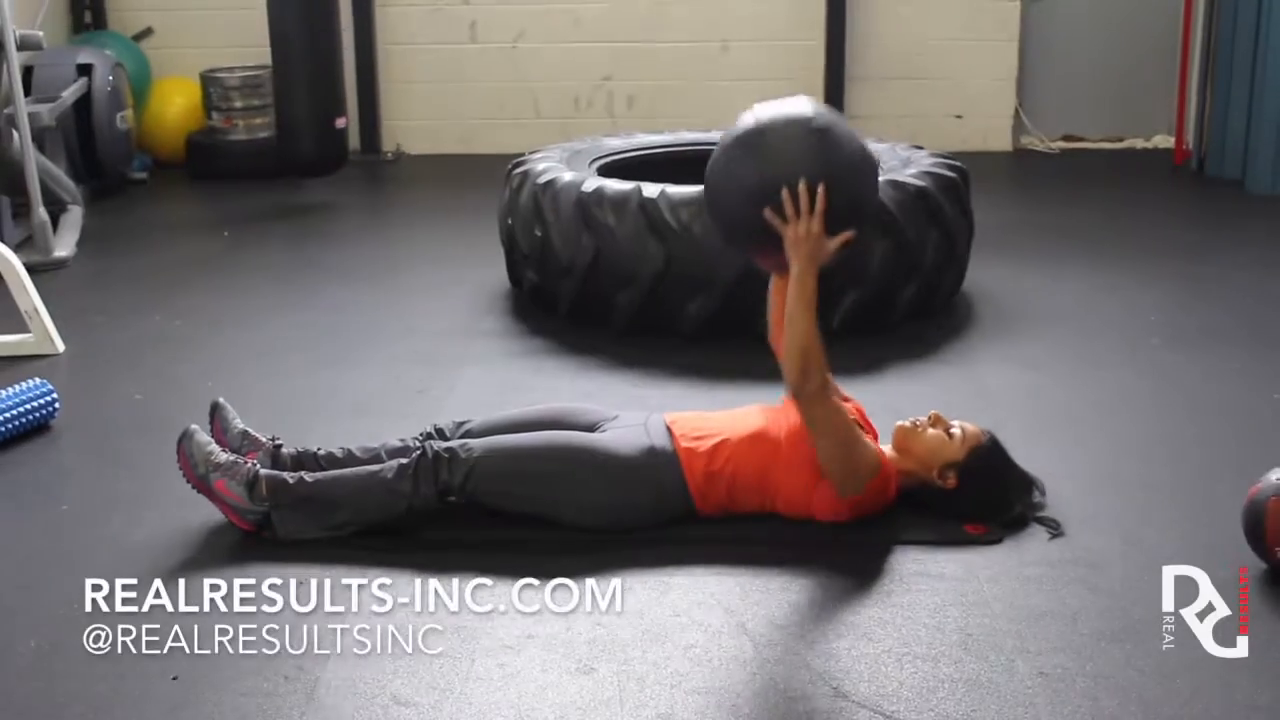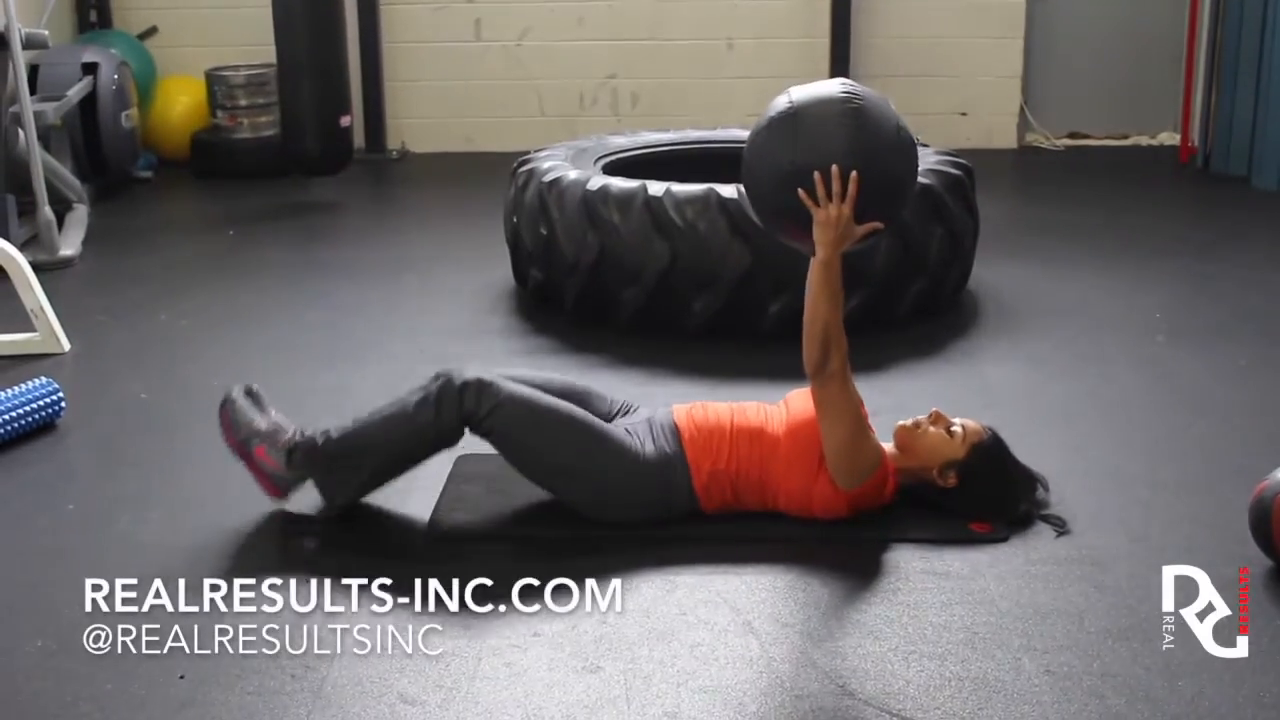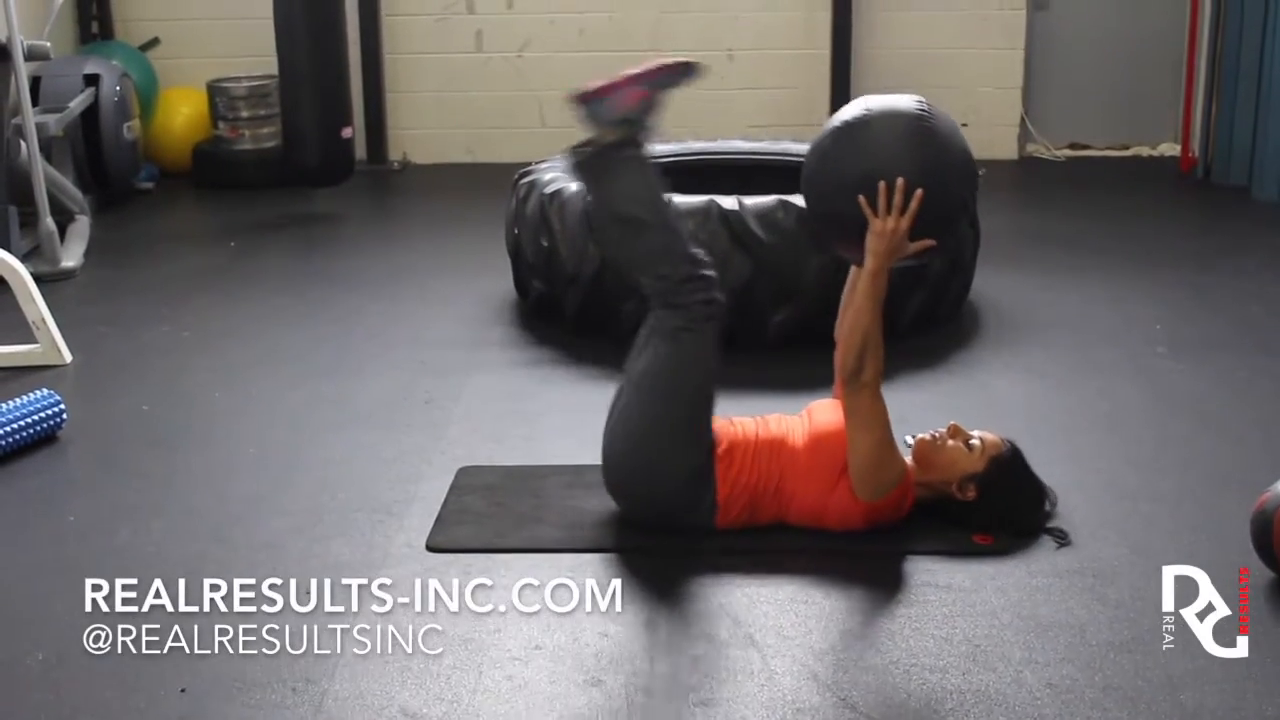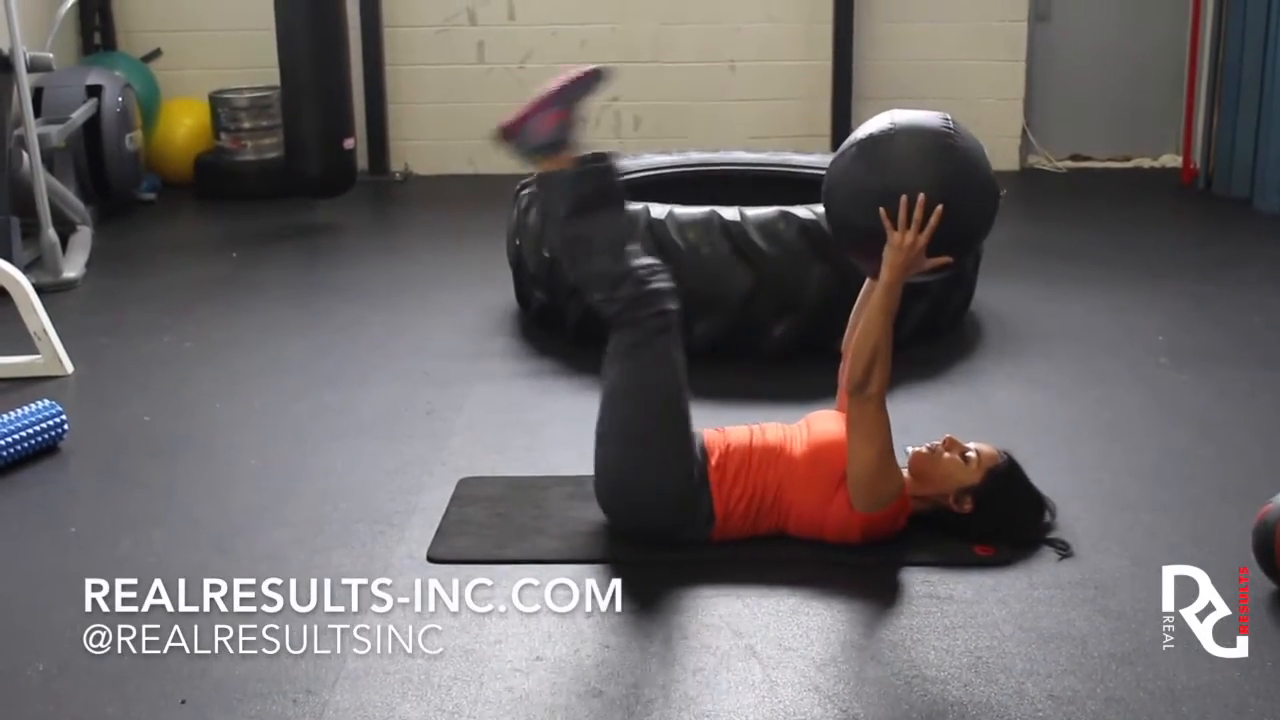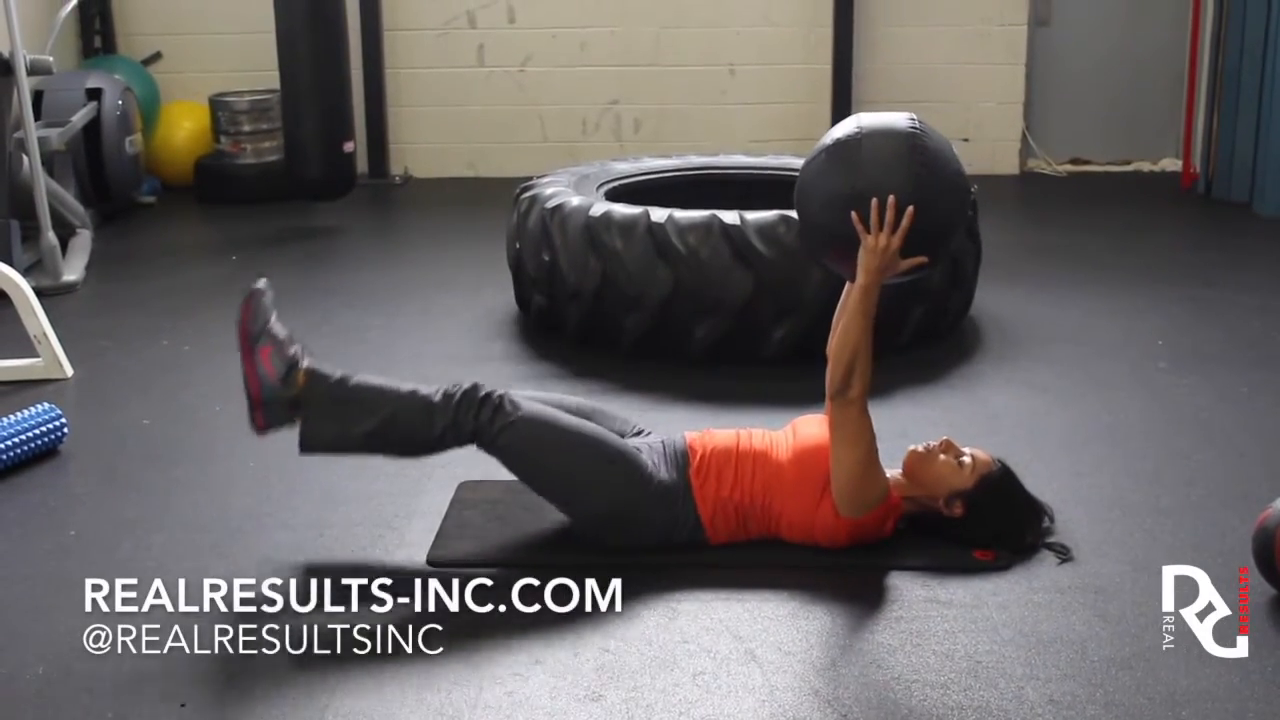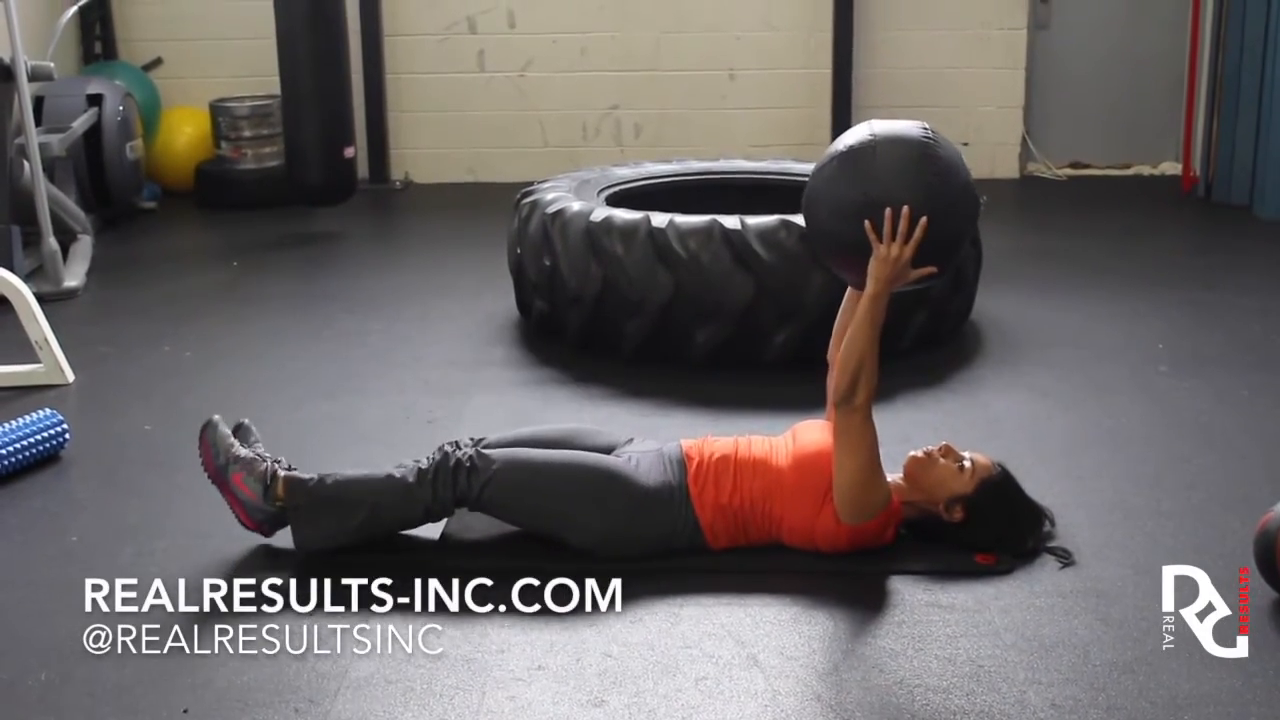
dt=0.7s
person 1, frame 1
left shoulder: (866, 483)
right shoulder: (858, 432)
left elbow: (801, 383)
right elbow: (783, 344)
left wrist: (806, 268)
right wrist: (787, 255)
left hip: (644, 482)
right hip: (650, 434)
left knee: (443, 472)
right knee: (451, 435)
left ankle: (266, 501)
right ankle: (276, 463)
person 1, frame 2
left shoulder: (866, 480)
right shoulder: (864, 446)
left elbow: (824, 367)
right elbow: (830, 371)
left wrist: (828, 252)
right wrist: (829, 243)
left hip: (642, 479)
right hip: (649, 433)
left knee: (469, 391)
right knee: (481, 384)
left ankle: (297, 460)
right ankle: (311, 454)
person 1, frame 3
left shoulder: (884, 491)
right shoulder: (902, 471)
left elbow: (858, 376)
right elbow: (848, 348)
left wrist: (877, 262)
right wrist: (866, 250)
left hip: (659, 482)
left knee: (691, 298)
right knee: (680, 294)
left ankle: (614, 139)
right ankle: (613, 142)
person 1, frame 4
left shoulder: (883, 503)
right shoulder: (895, 484)
left elbow: (868, 384)
right elbow: (853, 358)
left wrist: (895, 274)
right wrist: (881, 268)
left hip: (657, 498)
right hip: (701, 467)
left knee: (649, 309)
right knee: (645, 312)
left ankle: (555, 161)
right ankle: (557, 162)
person 1, frame 5
left shoulder: (868, 510)
right shoulder: (880, 487)
left elbow: (842, 392)
right elbow: (843, 380)
left wrist: (868, 283)
right wrist: (864, 276)
left hip: (653, 505)
right hip: (663, 461)
left knee: (478, 408)
right knee: (491, 401)
left ankle: (294, 390)
right ankle: (301, 389)
person 1, frame 6
left shoulder: (869, 514)
right shoulder: (874, 483)
left elbow: (851, 399)
right elbow: (839, 368)
left wrist: (880, 287)
right wrist: (863, 276)
left hip: (651, 510)
right hip: (659, 467)
left knee: (461, 476)
right knee: (471, 449)
left ankle: (280, 500)
right ankle: (285, 484)
